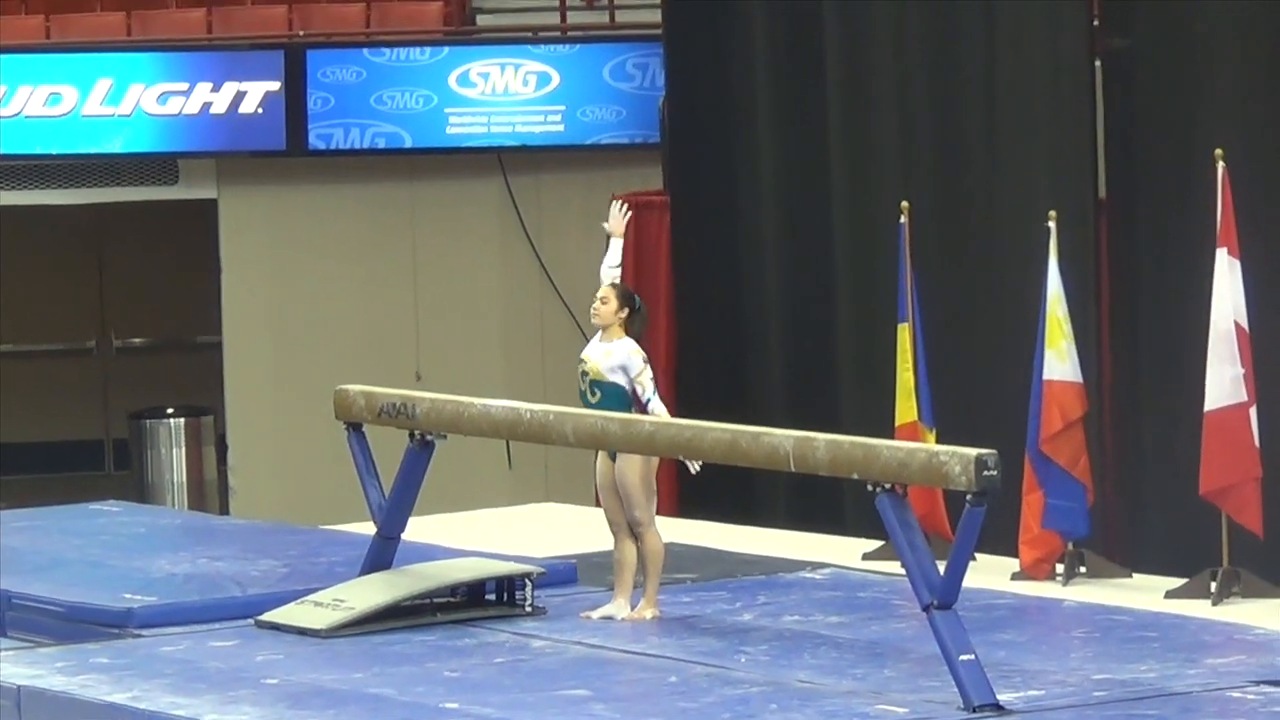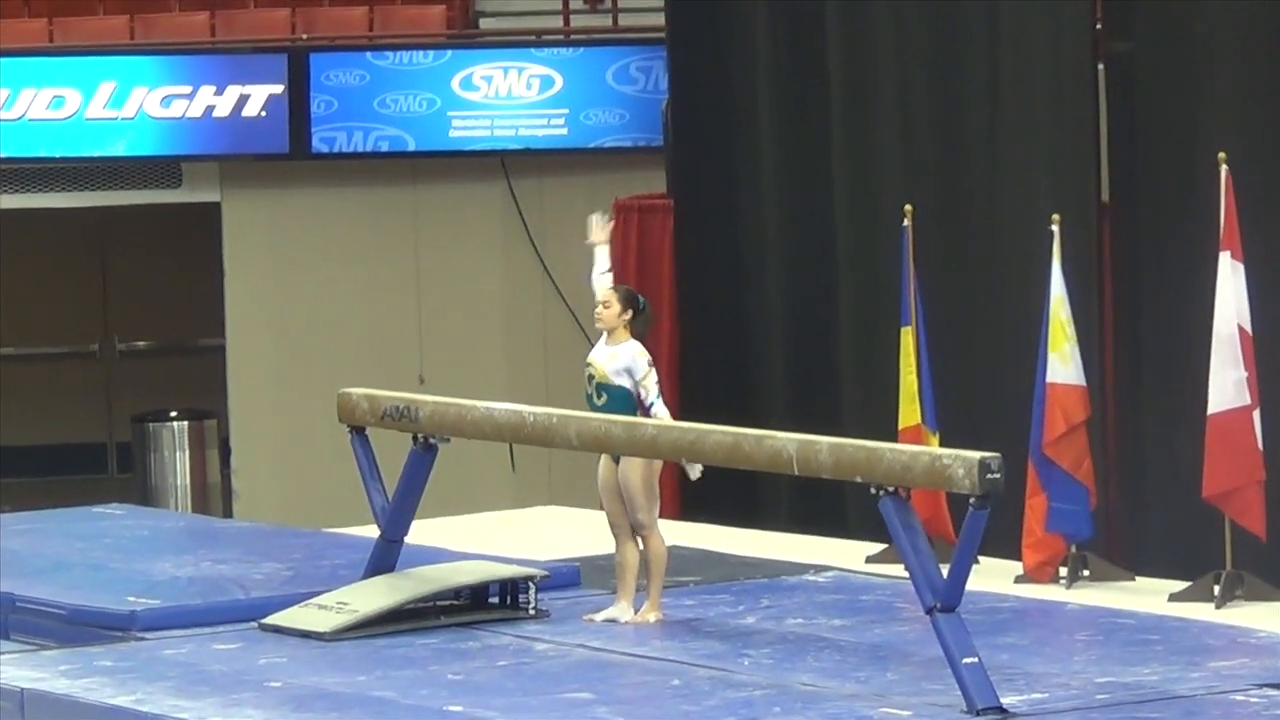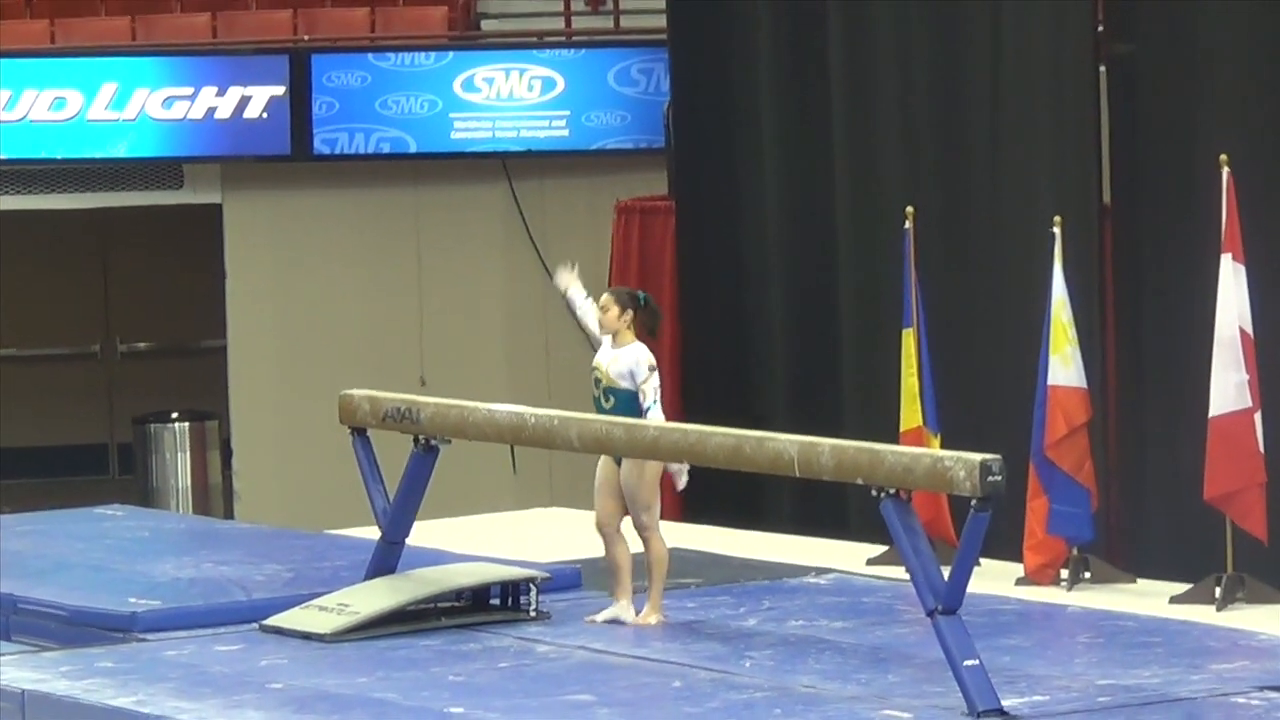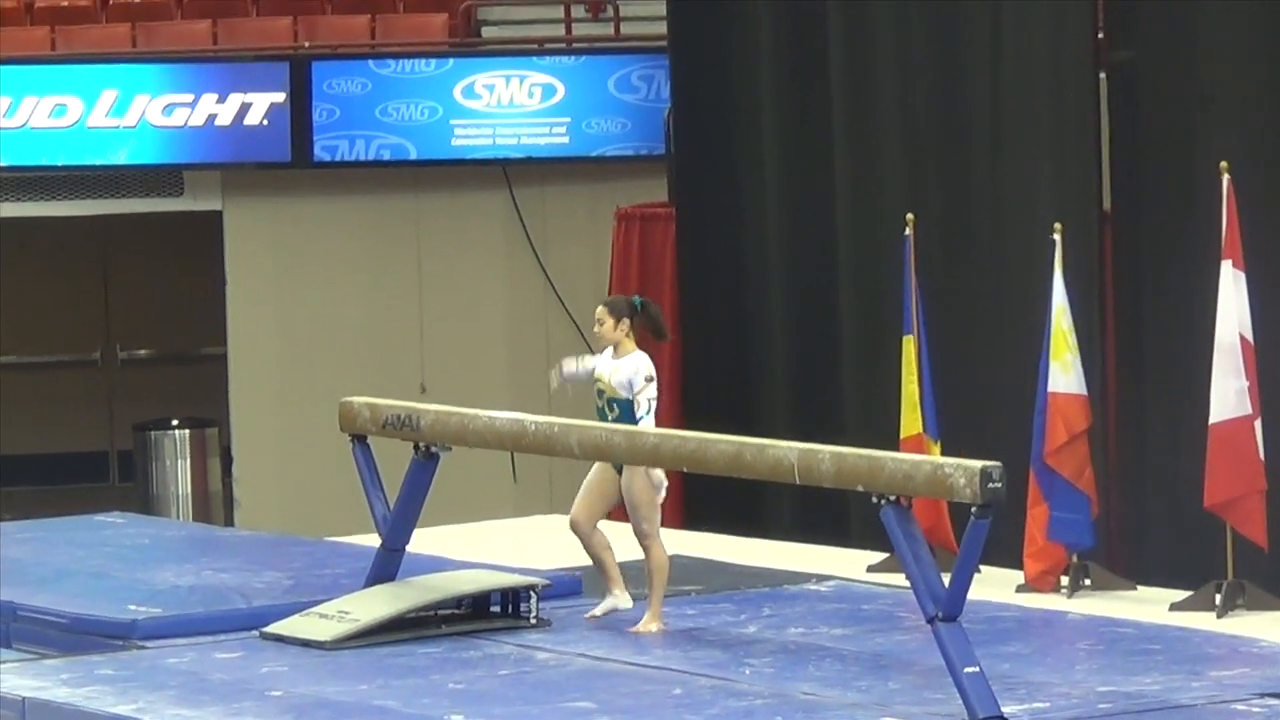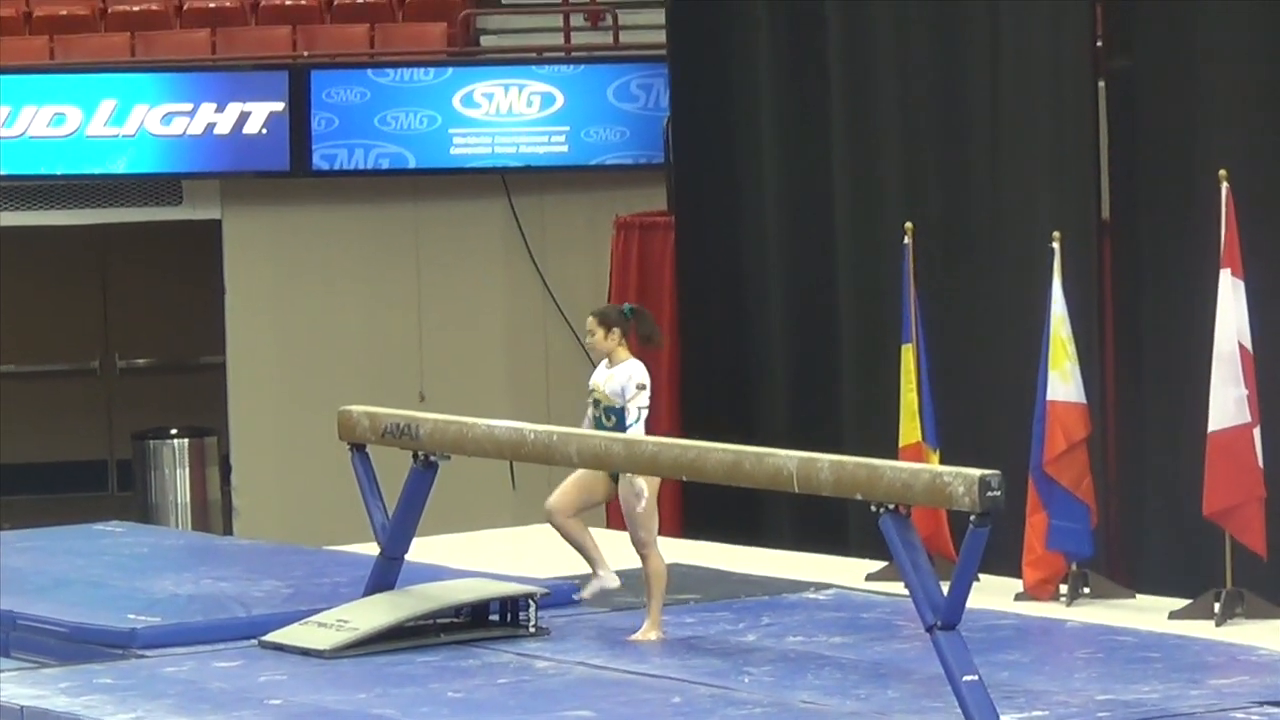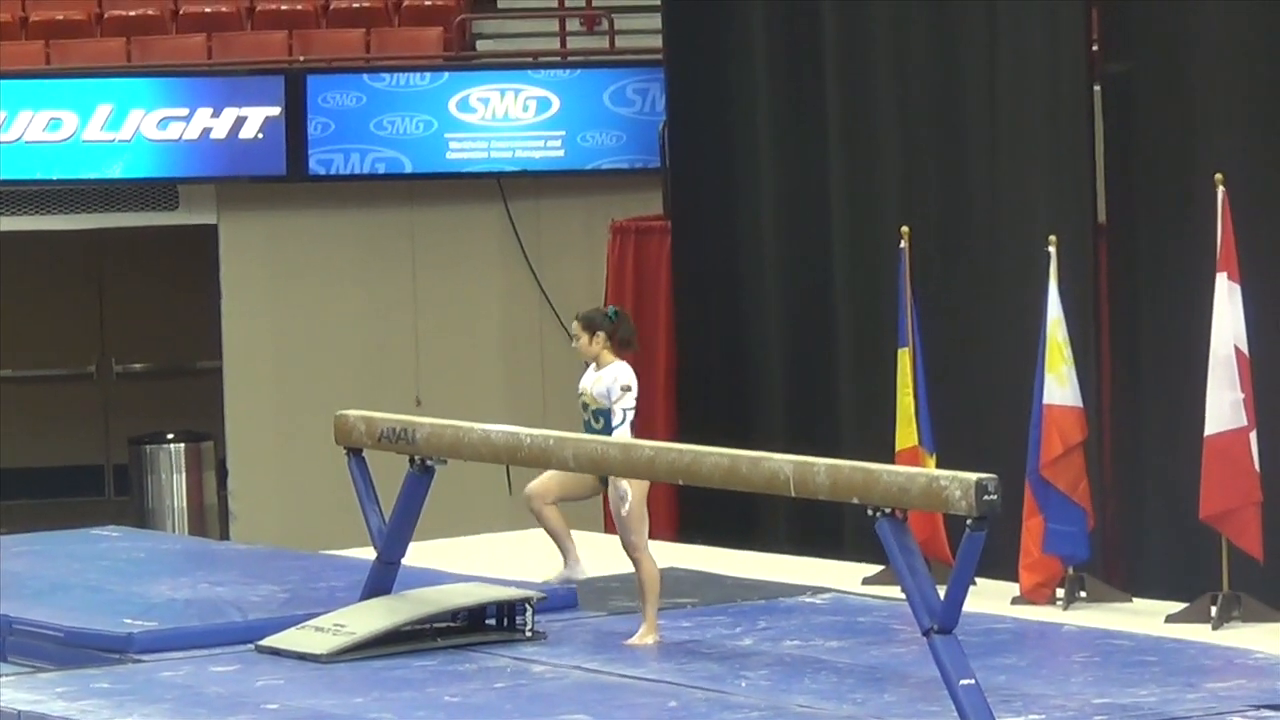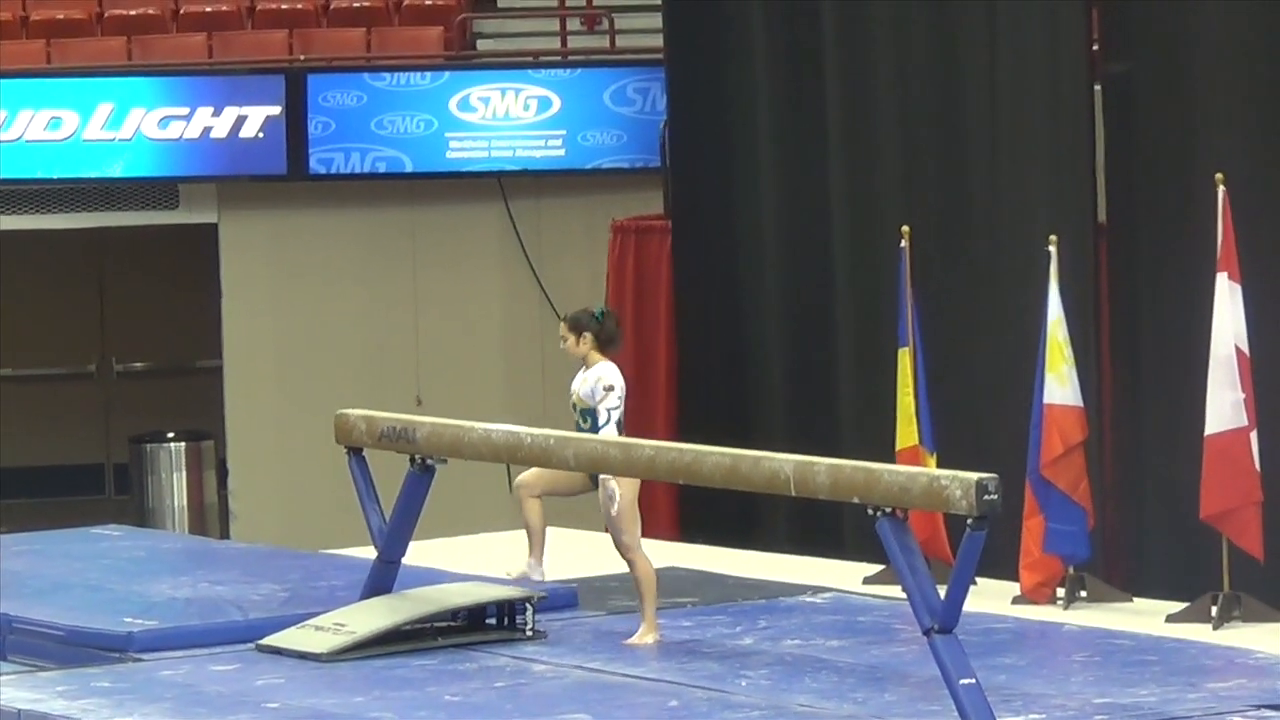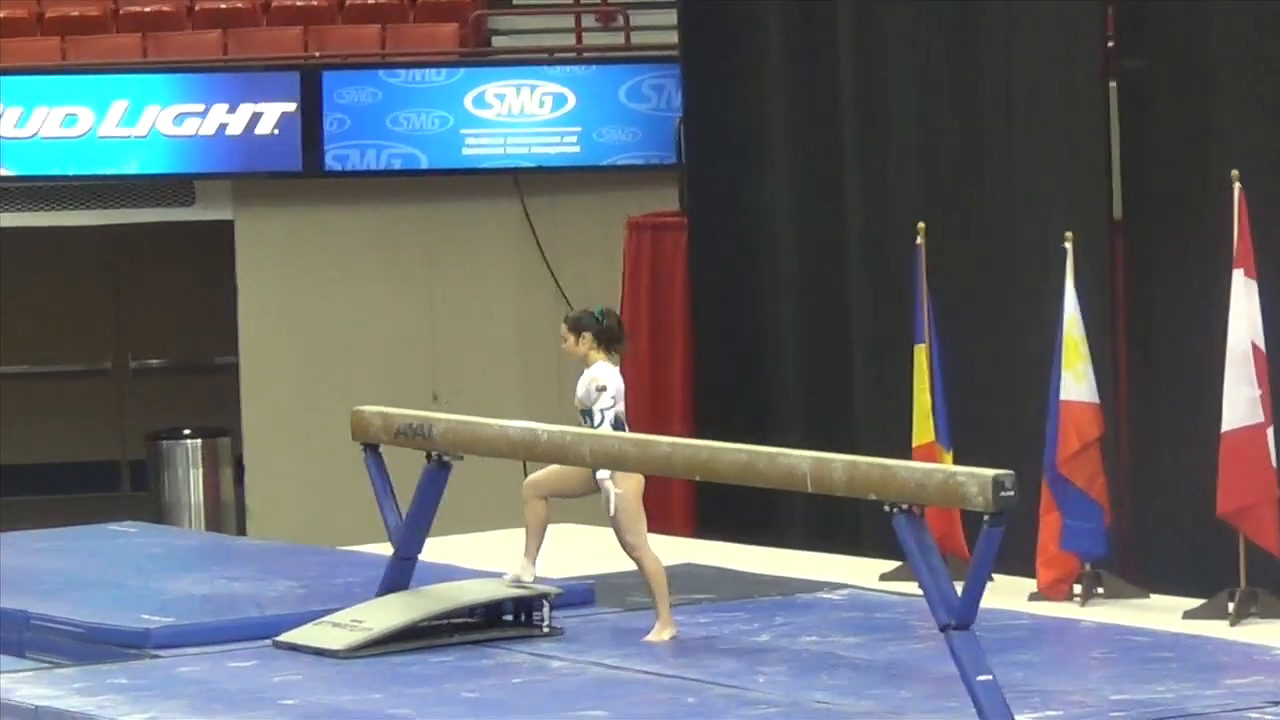
dt=0.1s
person 1, frame 1
left shoulder: (629, 351)
right shoulder: (599, 337)
left elbow: (651, 400)
right elbow: (610, 279)
right wrist: (615, 238)
right hip: (609, 445)
left knee: (641, 525)
right knee: (618, 527)
left ankle: (650, 602)
right ankle: (620, 601)
person 1, frame 2
left shoulder: (632, 352)
right shoulder: (605, 341)
left elbow: (656, 405)
right elbow: (602, 288)
right wrist: (601, 246)
left hip: (638, 451)
right hip: (614, 449)
left knee: (648, 527)
right knee: (620, 529)
left ankle: (653, 604)
right ankle: (623, 603)
person 1, frame 3
left shoulder: (640, 356)
right shoulder: (606, 344)
left elbow: (652, 409)
right elbow: (588, 316)
right wrist: (570, 289)
left knee: (647, 528)
right knee: (605, 524)
left ankle: (654, 607)
right ankle: (622, 603)
person 1, frame 4
left shoulder: (640, 364)
right shoulder: (607, 356)
left elbow: (646, 418)
right elbow: (592, 366)
left wrist: (654, 467)
right wrist: (569, 368)
left knee: (647, 536)
right knee: (580, 520)
left ankle: (655, 615)
right ankle: (617, 592)
person 1, frame 5
left shoulder: (634, 372)
right shoulder: (603, 367)
left elbow: (636, 427)
left wrist: (639, 474)
right wrist: (586, 429)
left knee: (644, 544)
right knee: (556, 508)
left ankle: (654, 623)
right ankle: (603, 572)
person 1, frame 6
left shoulder: (621, 375)
right shoulder: (592, 371)
left elbow: (622, 428)
left wrist: (622, 476)
right wrist: (607, 471)
left knee: (635, 547)
right knee: (537, 493)
left ankle: (650, 626)
right ankle: (572, 563)
person 1, frame 7
left shoulder: (606, 375)
right shoulder: (585, 372)
left elbow: (608, 428)
left wrist: (609, 476)
left knee: (628, 548)
right knee: (525, 485)
left ankle: (649, 625)
right ankle: (535, 564)
person 1, frame 8
left shoulder: (603, 375)
right shoulder: (593, 371)
left elbow: (604, 428)
left wrist: (605, 476)
left hip: (617, 466)
right hip: (596, 462)
left knee: (636, 546)
right knee: (533, 487)
left ankle: (665, 621)
right ankle: (528, 567)
